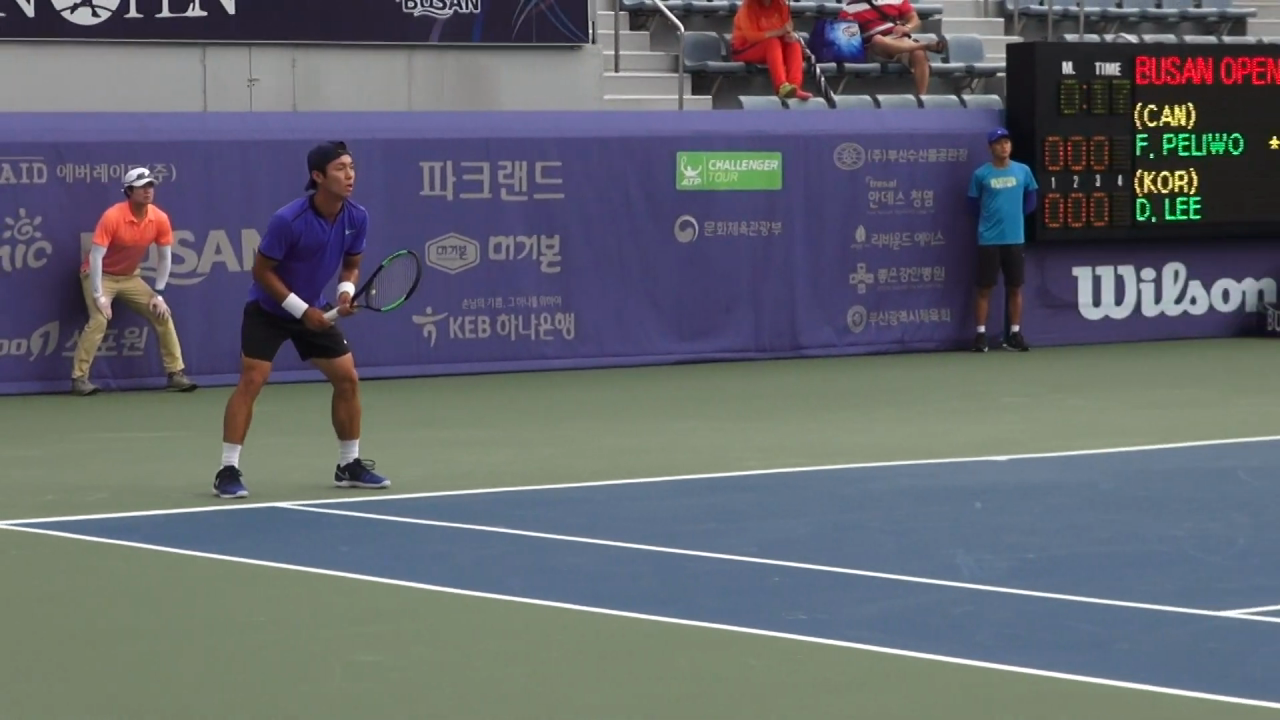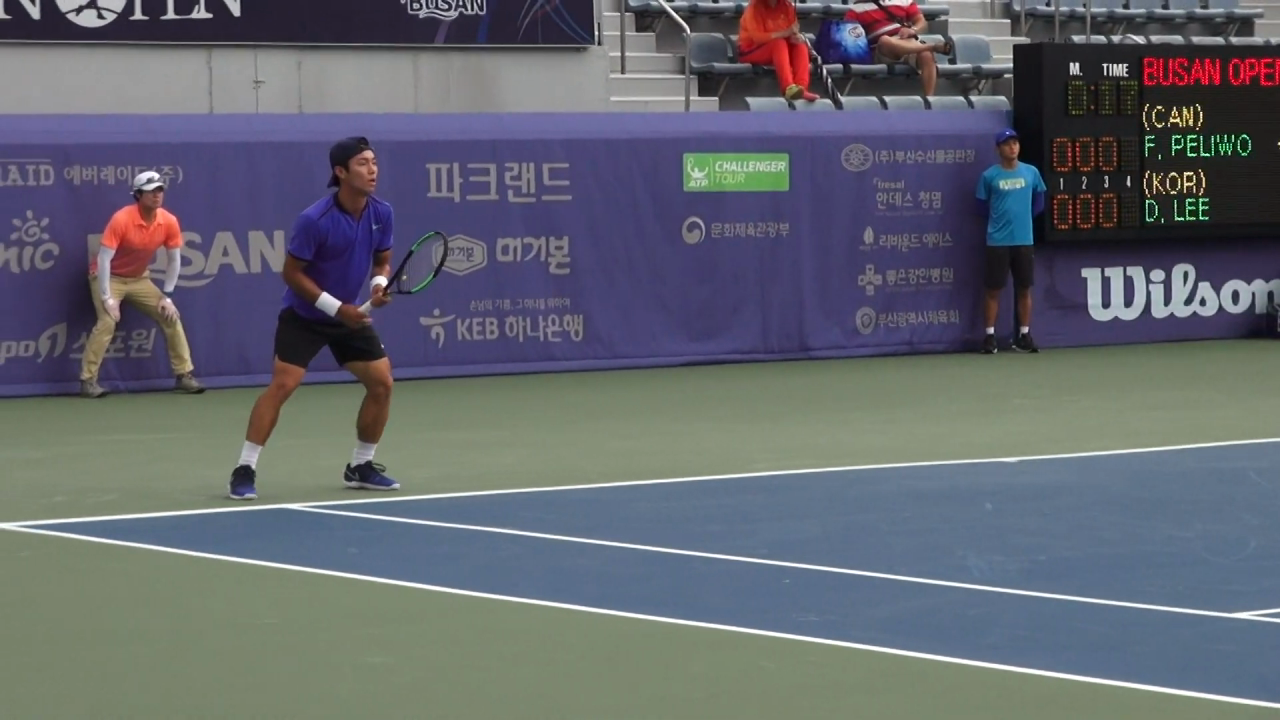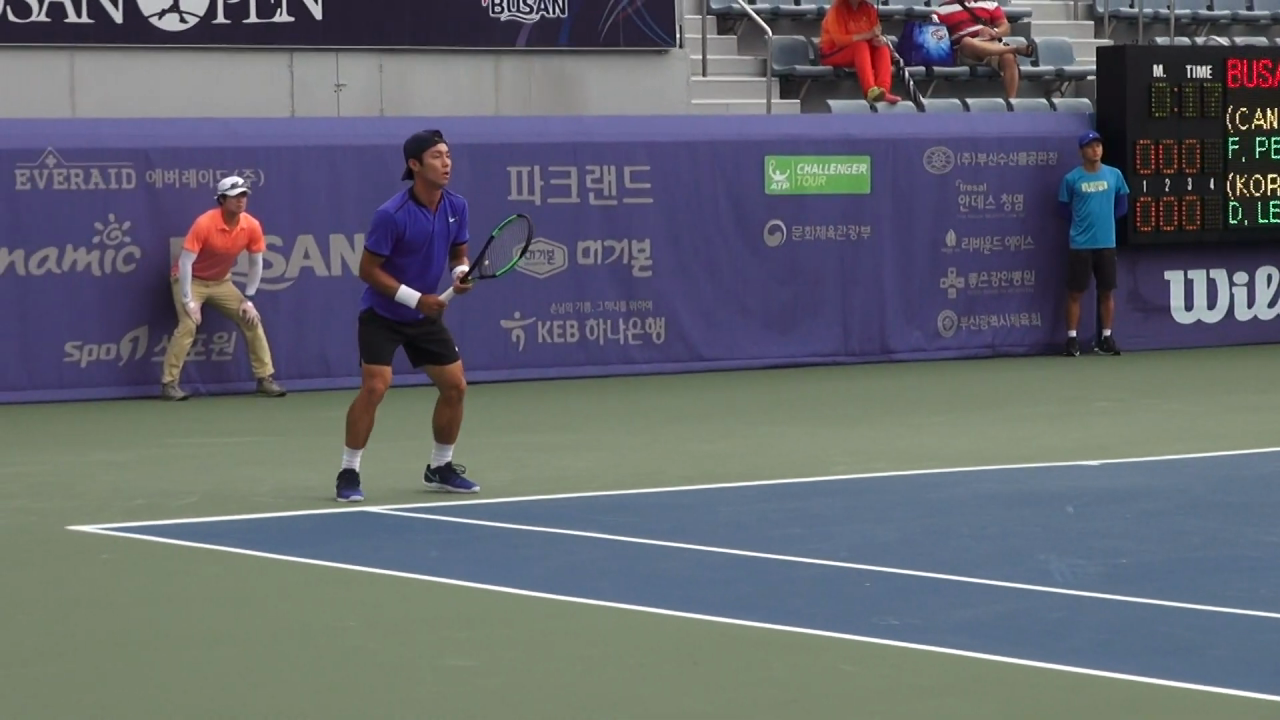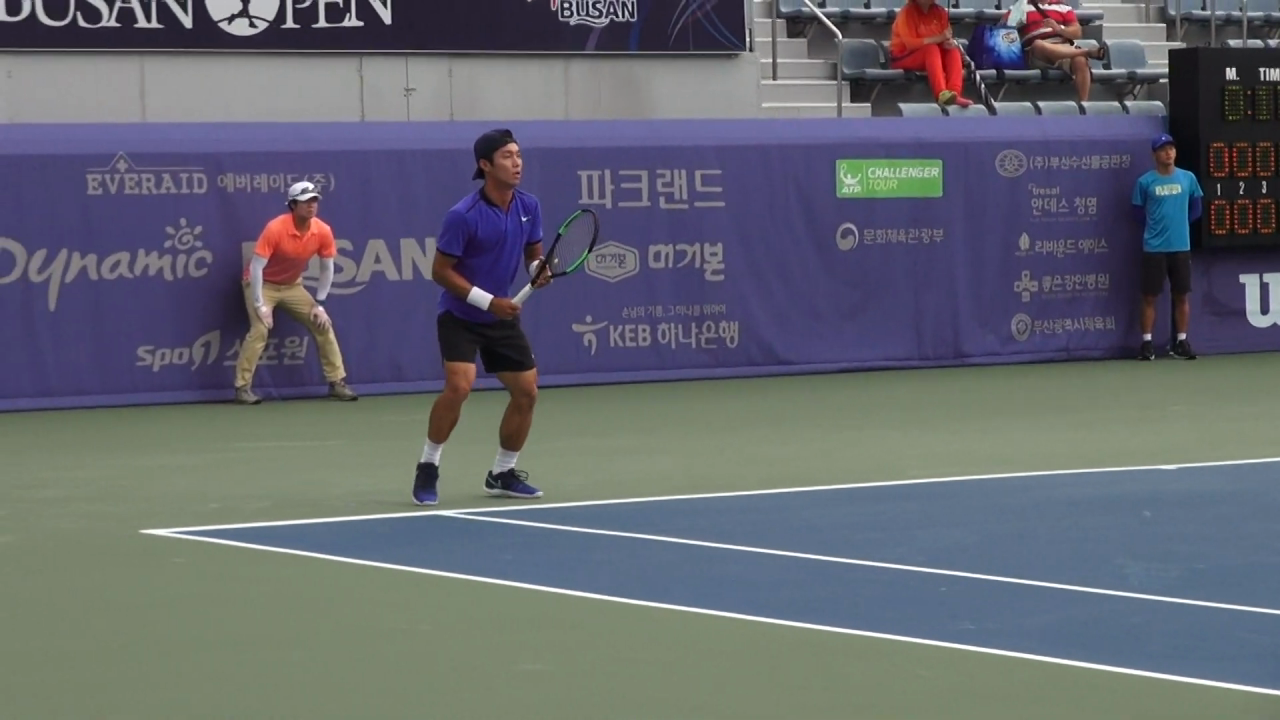
dt=0.3s
person 1, frame 1
left shoulder: (357, 217)
right shoulder: (288, 219)
left elbow: (351, 265)
right elbow: (261, 271)
left wrist: (346, 291)
right wrist: (302, 310)
left hip: (313, 310)
right hip: (267, 308)
left knee: (347, 379)
right knee: (251, 381)
left ankle: (349, 465)
right ankle: (228, 471)
person 1, frame 2
left shoulder: (383, 213)
right shoulder: (314, 220)
left elbow: (382, 261)
right elbow: (291, 273)
left wrist: (380, 284)
right wrist: (336, 307)
left hip: (349, 314)
right hip: (304, 314)
left knee: (382, 384)
right knee: (283, 386)
left ankle: (361, 466)
right ankle: (244, 471)
person 1, frame 3
left shoulder: (457, 207)
right shoulder: (391, 215)
left elbow: (459, 254)
right elbow: (368, 270)
left wrist: (462, 273)
right wrist: (415, 298)
left hip: (425, 314)
right hip: (381, 314)
left knee: (455, 387)
right knee: (374, 389)
left ankle: (440, 468)
right ankle: (349, 472)
person 1, frame 4
left shoulder: (530, 206)
right shoulder: (463, 216)
left elbow: (533, 254)
right elbow: (440, 271)
left wrist: (539, 270)
right wrist: (487, 301)
left hip: (503, 318)
right hip: (460, 316)
left knee: (526, 394)
right knee: (459, 388)
left ankle: (502, 474)
right ankle: (427, 467)
person 2, frame 1
left shoulder: (1023, 171)
right shoulder: (981, 174)
left elbow: (1030, 201)
right elbow: (974, 203)
left wrist: (1013, 215)
right wrist: (992, 218)
left hip: (1015, 238)
right hip: (989, 239)
left knee: (1015, 287)
right knee: (984, 288)
left ankle: (1014, 334)
right ankle: (980, 334)
person 2, frame 2
left shoulder: (1031, 172)
right shoulder: (989, 175)
left elbow: (1039, 202)
right elbow: (983, 205)
left wrist: (1022, 217)
right wrist: (1000, 219)
left hip: (1024, 240)
right hip: (997, 241)
left knee: (1024, 289)
right knee: (993, 290)
left ankle: (1024, 335)
right ankle: (990, 336)
person 2, frame 3
left shoulder: (1114, 175)
right shoulder: (1071, 178)
left elbow: (1122, 205)
right elbow: (1065, 208)
left wrist: (1104, 220)
right wrist: (1083, 222)
left hip: (1107, 243)
right hip: (1080, 244)
left knee: (1106, 292)
right knee: (1075, 293)
left ankle: (1106, 337)
right ankle: (1072, 338)
person 2, frame 4
left shoulder: (1189, 178)
right shoulder: (1145, 182)
left elbow: (1196, 208)
right elbow: (1139, 212)
left wrist: (1180, 224)
right wrist: (1156, 225)
left hip: (1181, 246)
right hip: (1154, 247)
left knee: (1182, 295)
right knee: (1150, 296)
left ankle: (1181, 341)
right ankle: (1147, 342)
person 3, frame 1
left shoulder: (160, 219)
right shoulder: (112, 216)
left elbow: (165, 257)
right elbow: (95, 256)
left wrist: (158, 294)
right wrist: (99, 296)
left hip: (131, 277)
right hip: (100, 275)
left knee: (162, 315)
right knee: (99, 320)
left ankle: (175, 374)
right ankle: (79, 378)
person 3, frame 2
left shoulder: (169, 222)
right shoulder: (121, 219)
left elbow: (174, 260)
right elbow: (103, 259)
left wrist: (167, 296)
right wrist: (107, 298)
left hip: (140, 278)
right hip: (109, 277)
left knee: (171, 316)
right knee: (107, 321)
left ankle: (184, 375)
right ankle: (88, 380)
person 3, frame 3
left shoulder: (252, 226)
right shoulder: (204, 223)
left elbow: (256, 264)
right elbow: (185, 262)
left wrist: (248, 299)
right wrist: (188, 301)
left hip: (221, 281)
right hip: (190, 279)
left knee: (252, 320)
right knee: (188, 324)
left ankle: (265, 379)
right ankle: (169, 383)
person 3, frame 4
left shoulder: (323, 232)
right shoulder: (275, 229)
left elbow: (327, 269)
right elbow: (255, 267)
left wrist: (319, 304)
right wrist: (260, 306)
left hip: (293, 285)
right hip: (263, 284)
left knee: (323, 324)
right knee: (260, 328)
left ankle: (336, 383)
right ankle: (242, 387)
